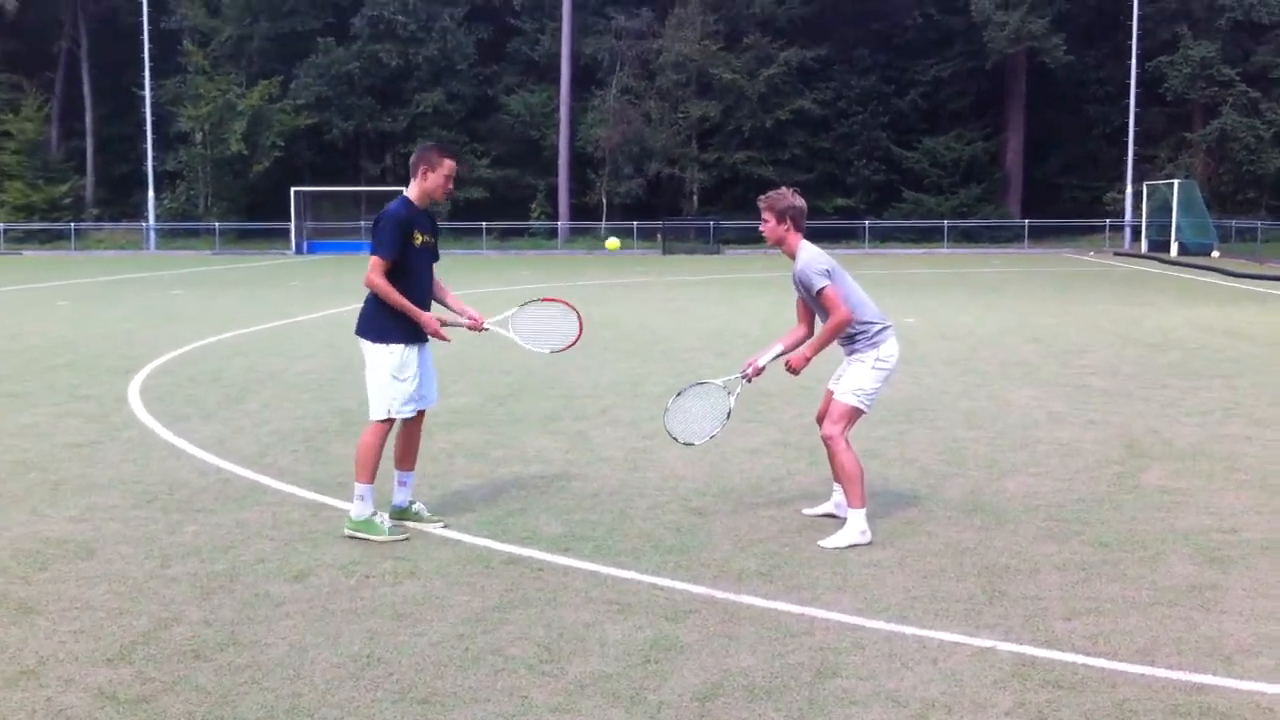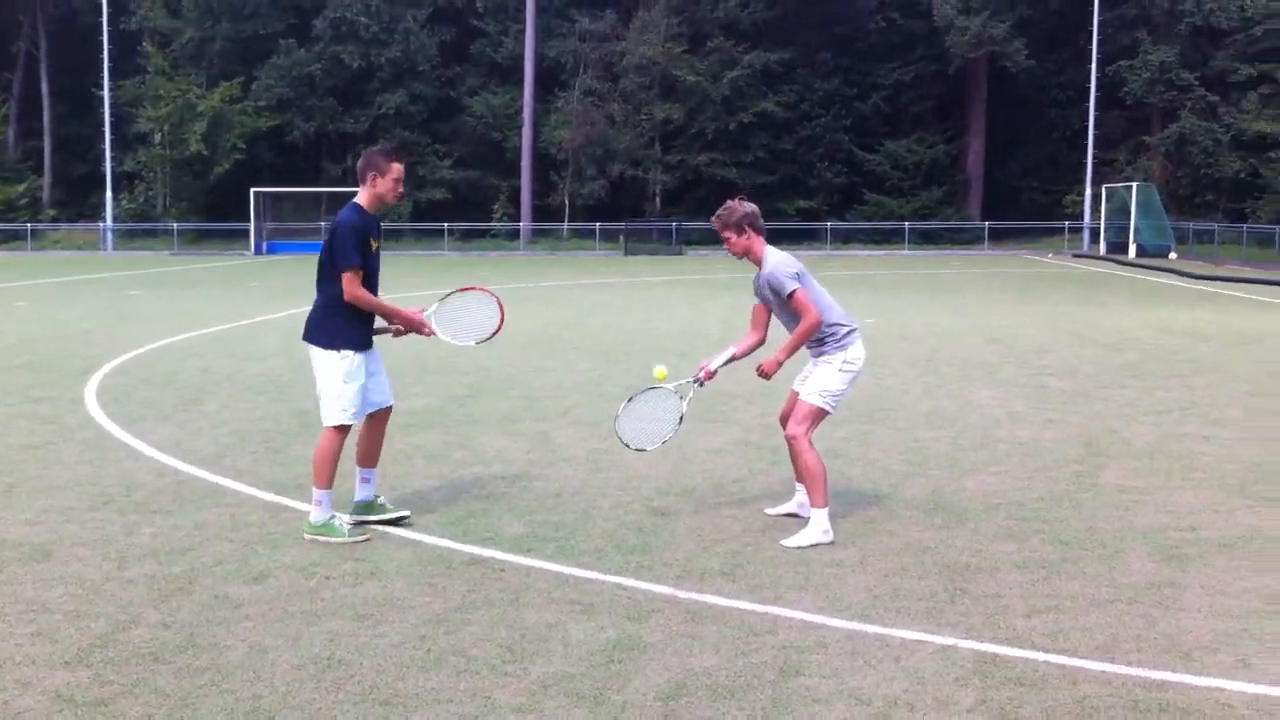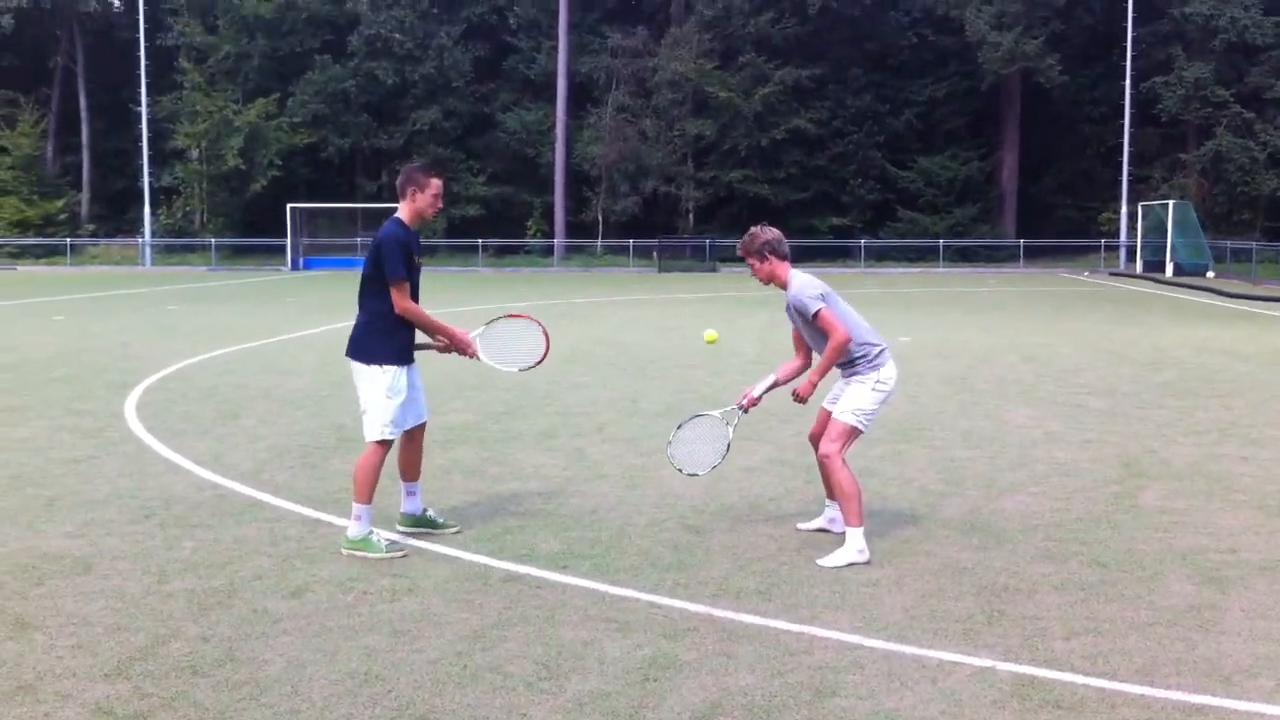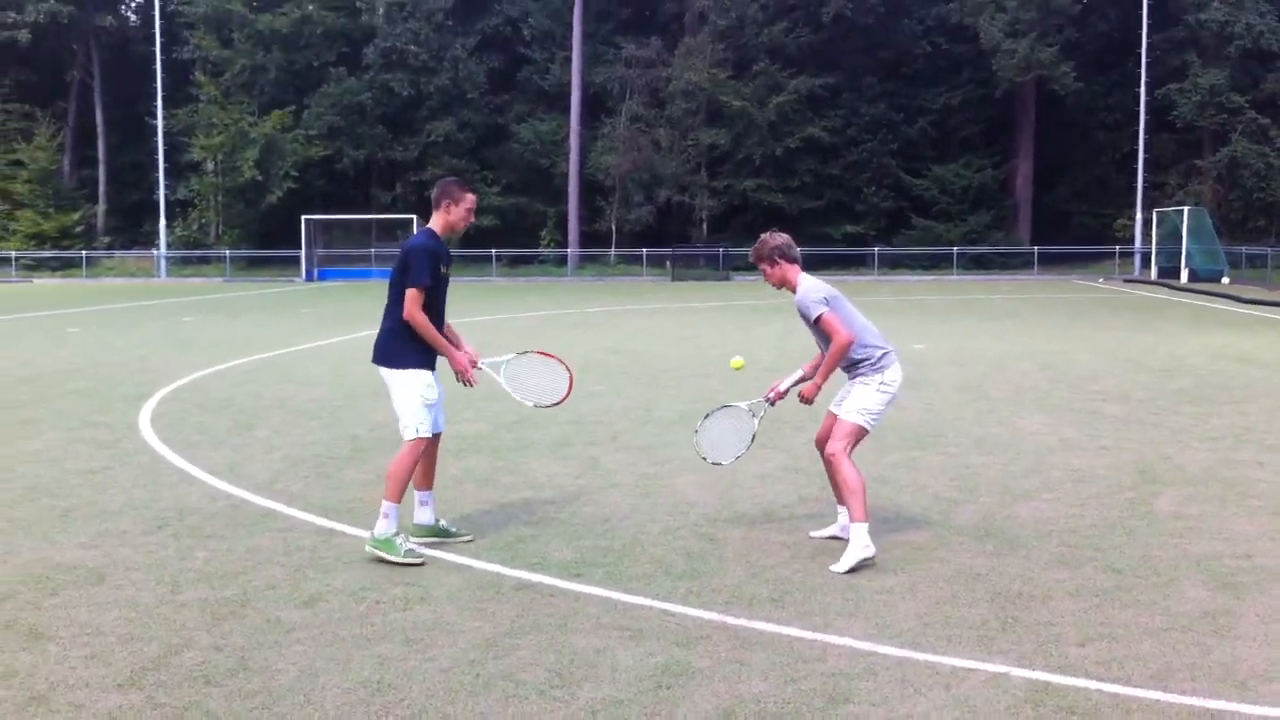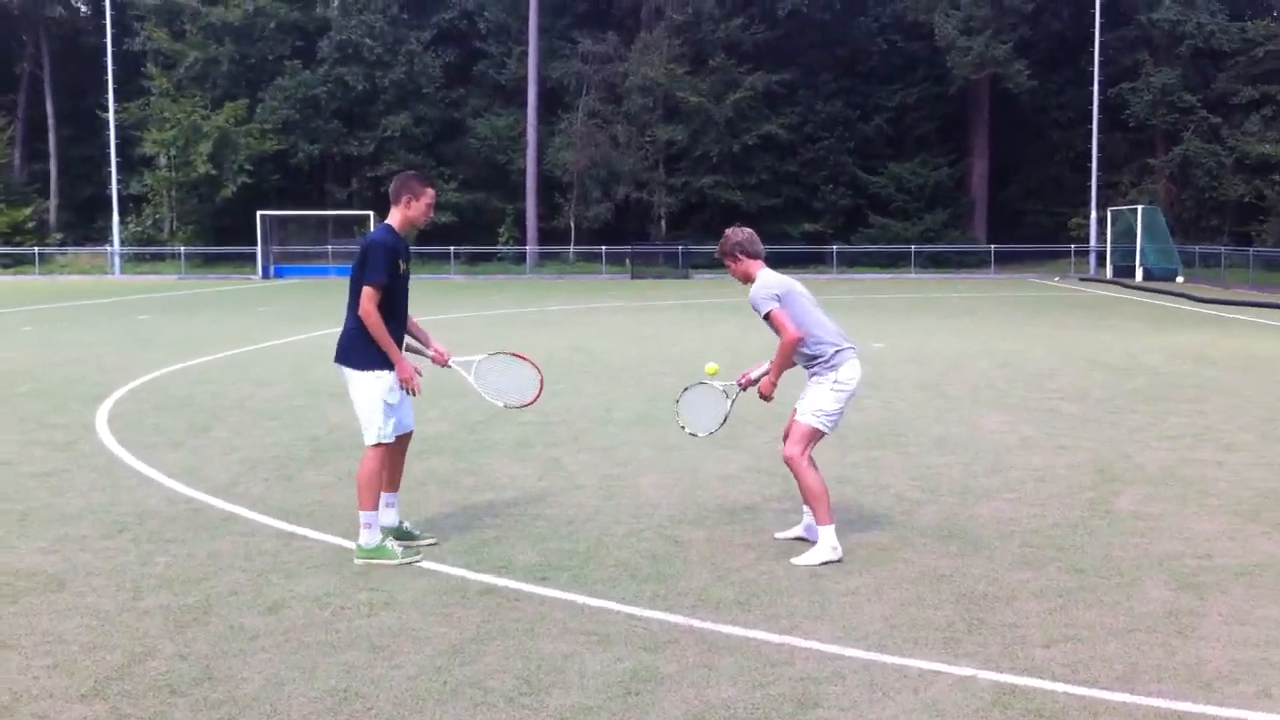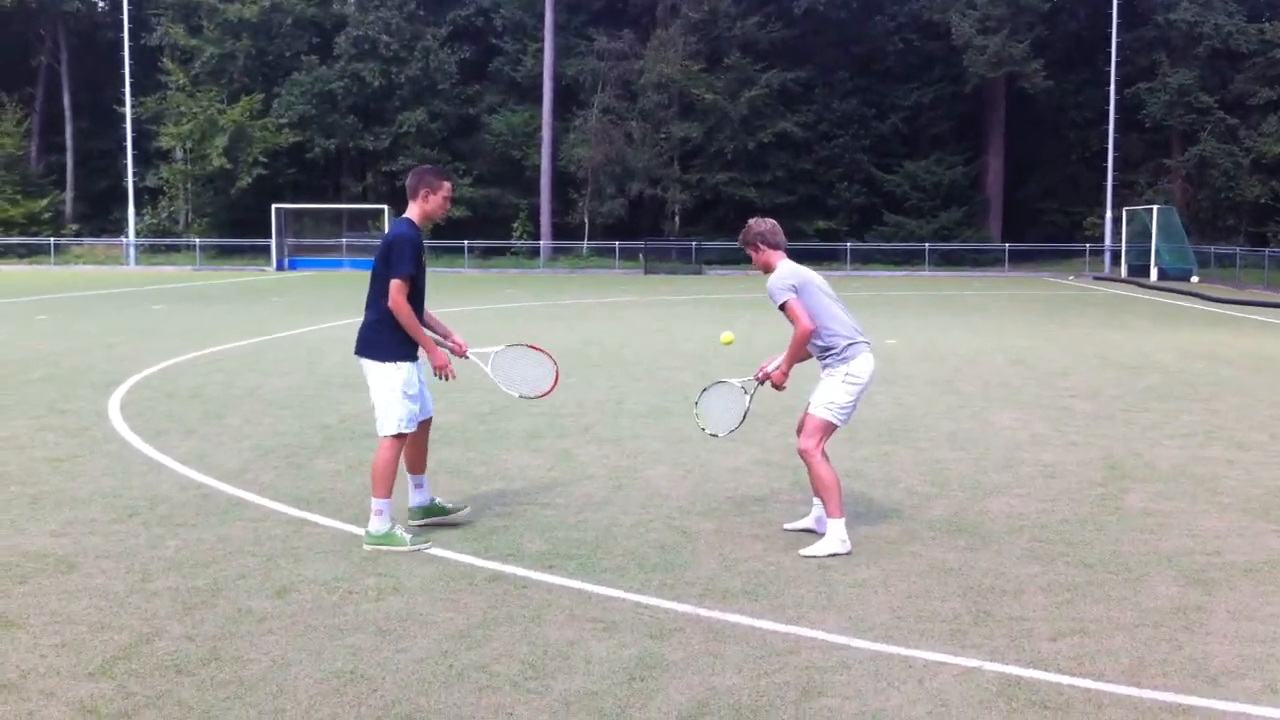
dt=0.3s
person 1, frame 1
left shoulder: (427, 220)
right shoulder: (395, 216)
right elbow: (373, 278)
left wrist: (464, 311)
right wrist: (419, 315)
left hip: (413, 337)
right hip: (386, 336)
left knee: (414, 415)
right knee: (384, 418)
left ankle: (402, 502)
right ankle: (360, 514)
person 1, frame 2
left shoulder: (370, 222)
right shoulder: (349, 223)
right elbow: (352, 292)
left wrist: (393, 319)
right wrist: (404, 316)
left hip: (359, 339)
right hip: (335, 340)
left knee: (380, 410)
right knee: (338, 424)
left ankle: (365, 499)
right ankle: (320, 518)
person 1, frame 3
left shoulder: (409, 236)
right shoulder: (392, 237)
right elbow: (402, 305)
left wrist: (437, 337)
right wrist: (451, 334)
left hip: (399, 354)
right hip: (378, 355)
left knee: (415, 428)
right knee: (380, 440)
left ankle: (412, 511)
right ankle: (358, 532)
person 1, frame 4
left shoulder: (439, 249)
right shoulder: (421, 247)
right elbow: (412, 312)
left wrist: (460, 346)
right wrist: (452, 355)
left hip: (421, 359)
right hip: (403, 359)
left knee: (431, 437)
right knee: (417, 440)
left ankle: (425, 520)
right ankle: (384, 532)
person 1, frame 5
left shoulder: (399, 244)
right shoulder: (380, 243)
right elbow: (367, 310)
left wrist: (430, 344)
right wrist: (400, 361)
left hip: (383, 361)
right hip: (368, 360)
left knee: (401, 436)
right knee: (380, 444)
left ankle: (389, 522)
right ankle: (369, 541)
person 1, frame 6
left shoulder: (409, 236)
right shoulder: (404, 237)
right elbow: (396, 303)
left wrist: (447, 335)
right wrist: (432, 349)
left hip: (400, 352)
right hip: (387, 352)
left knee: (421, 422)
right knee: (395, 434)
left ankle: (421, 503)
right ankle: (378, 527)
person 2, frame 1
left shoulder: (807, 264)
right shoulder: (803, 265)
left elbow: (842, 315)
right elbow: (804, 326)
left wrist: (806, 355)
right wrist: (765, 357)
left hip: (873, 349)
right hip: (862, 349)
left knee: (833, 432)
right knee: (825, 419)
left ankle: (857, 525)
right ankle: (841, 500)
person 2, frame 2
left shoulder: (776, 268)
right shoulder: (762, 277)
left elbow: (813, 318)
right elbow: (757, 334)
left wrist: (779, 358)
right wrist: (717, 362)
left hip: (840, 352)
right hip: (825, 352)
left knee: (797, 432)
right knee: (788, 420)
left ankle: (820, 524)
right ankle: (803, 499)
person 2, frame 3
left shoulder: (801, 290)
right shoulder: (793, 299)
left elbow: (842, 336)
right elbow: (802, 360)
left wrist: (812, 381)
right wrist: (761, 388)
left hip: (871, 372)
right hip: (856, 372)
left knee: (830, 451)
right knee: (818, 438)
left ankle: (856, 543)
right ankle: (834, 514)
person 2, frame 4
left shoulder: (806, 294)
right shoulder: (810, 290)
left elbow: (843, 338)
right elbow: (828, 353)
left wrist: (817, 382)
right wrist: (788, 383)
left hip: (876, 374)
right hip: (865, 374)
left knee: (836, 450)
right knee: (824, 442)
left ankle: (861, 541)
right ankle: (846, 522)
person 2, frame 5
left shoulder: (760, 290)
right shoulder: (779, 282)
left elbow: (793, 336)
left wrist: (771, 379)
right wrist: (763, 370)
left hip: (834, 372)
right hip: (835, 368)
left knee: (795, 454)
right knee: (793, 441)
left ankle: (827, 542)
right ankle: (811, 523)
person 2, frame 6
left shoulder: (778, 280)
right shoulder: (800, 273)
left elbow: (805, 328)
left wrist: (783, 370)
right wrist: (779, 363)
left hip: (845, 366)
right hip: (850, 361)
left knee: (809, 446)
right knee: (806, 435)
left ankle: (837, 535)
right ankle: (821, 514)
